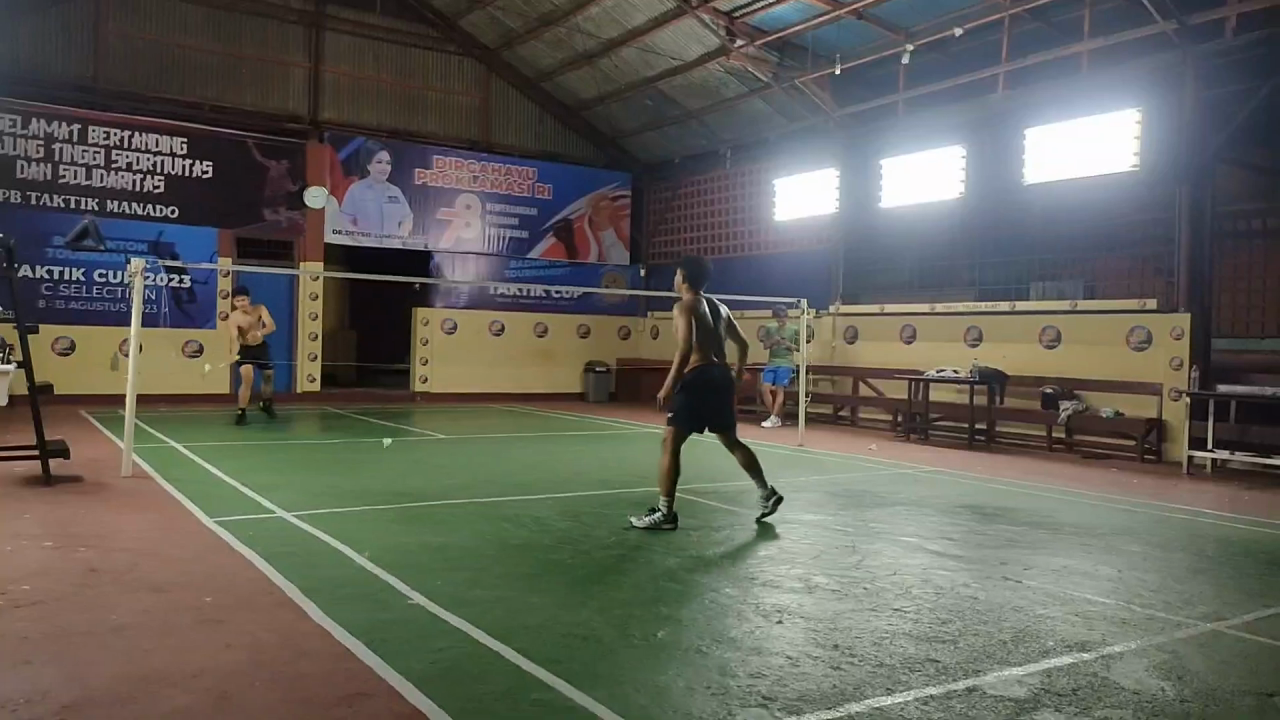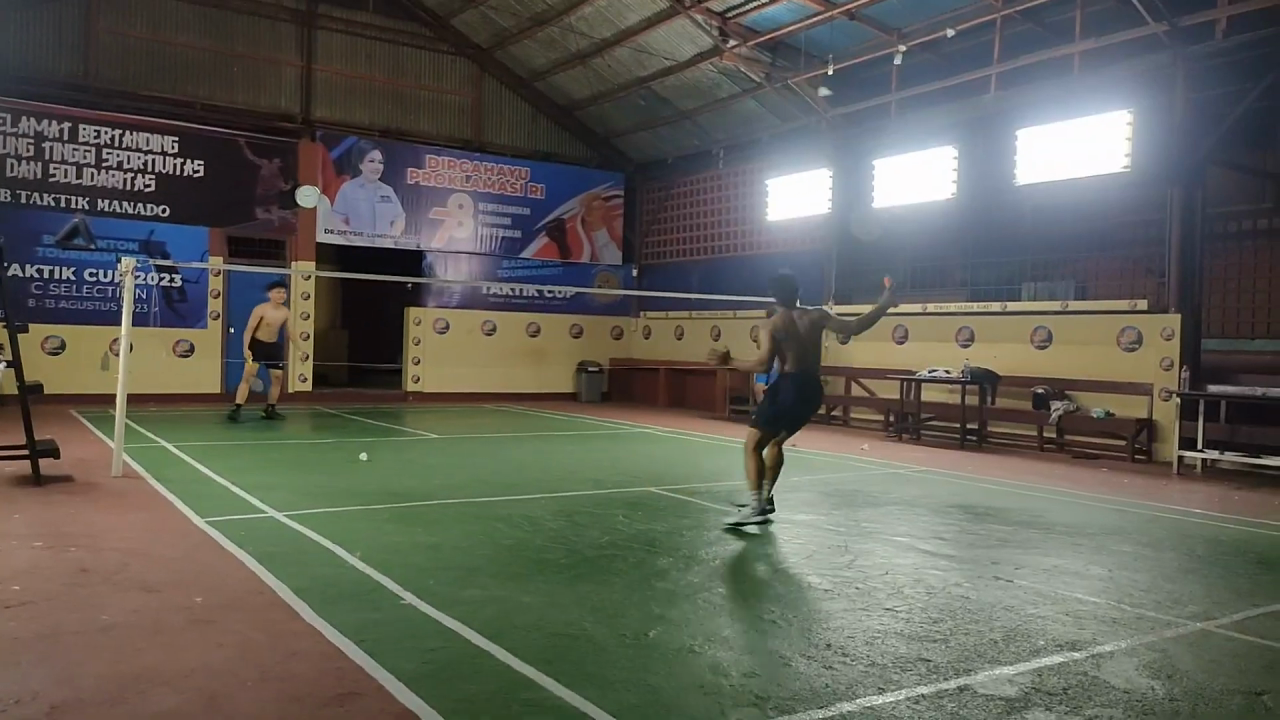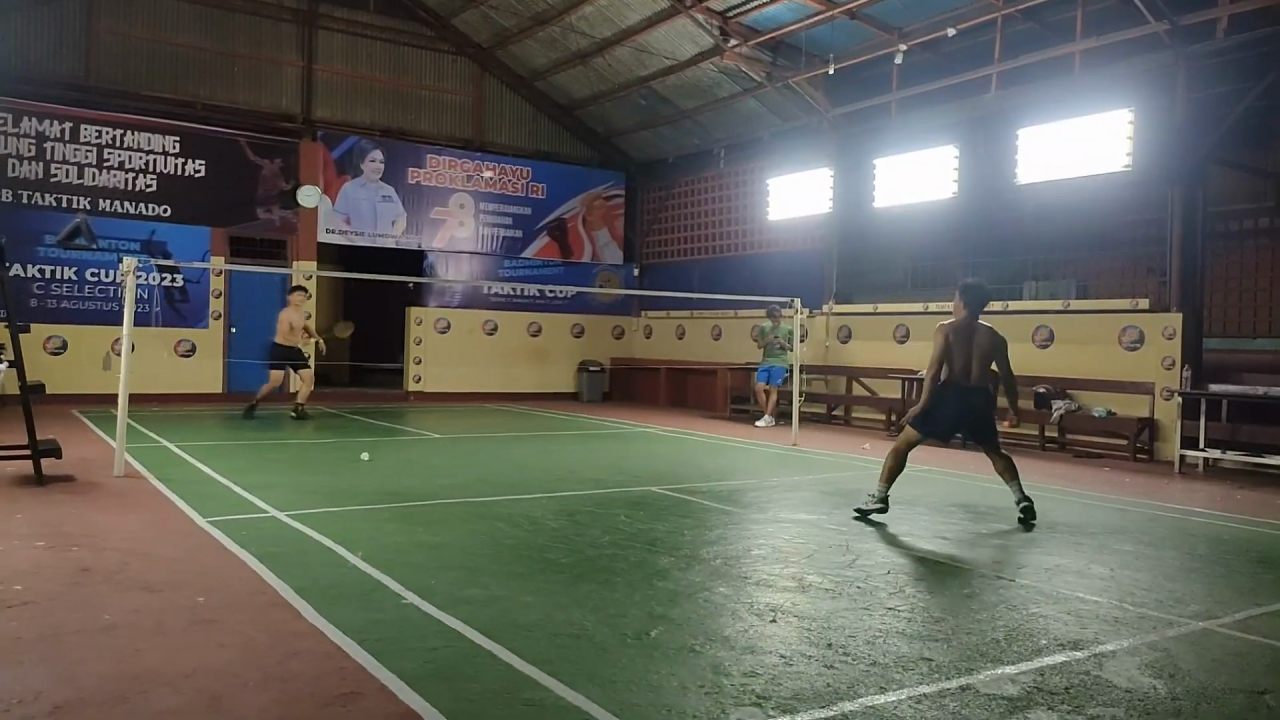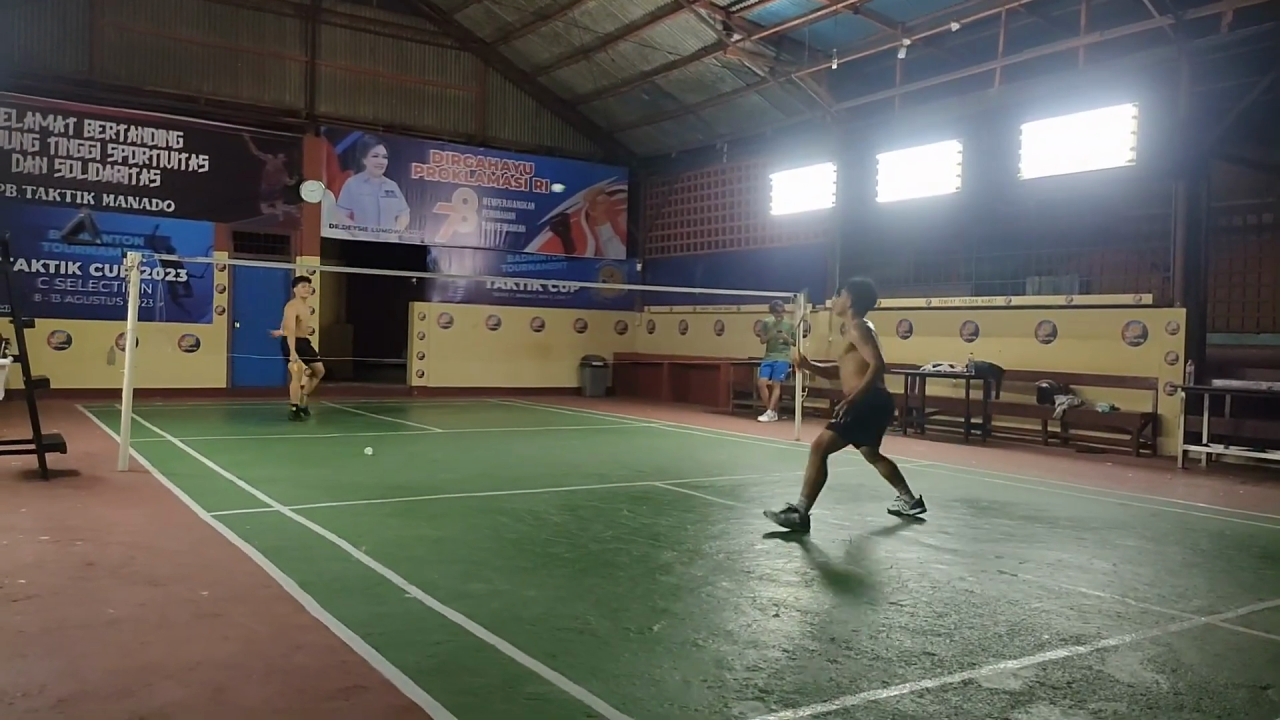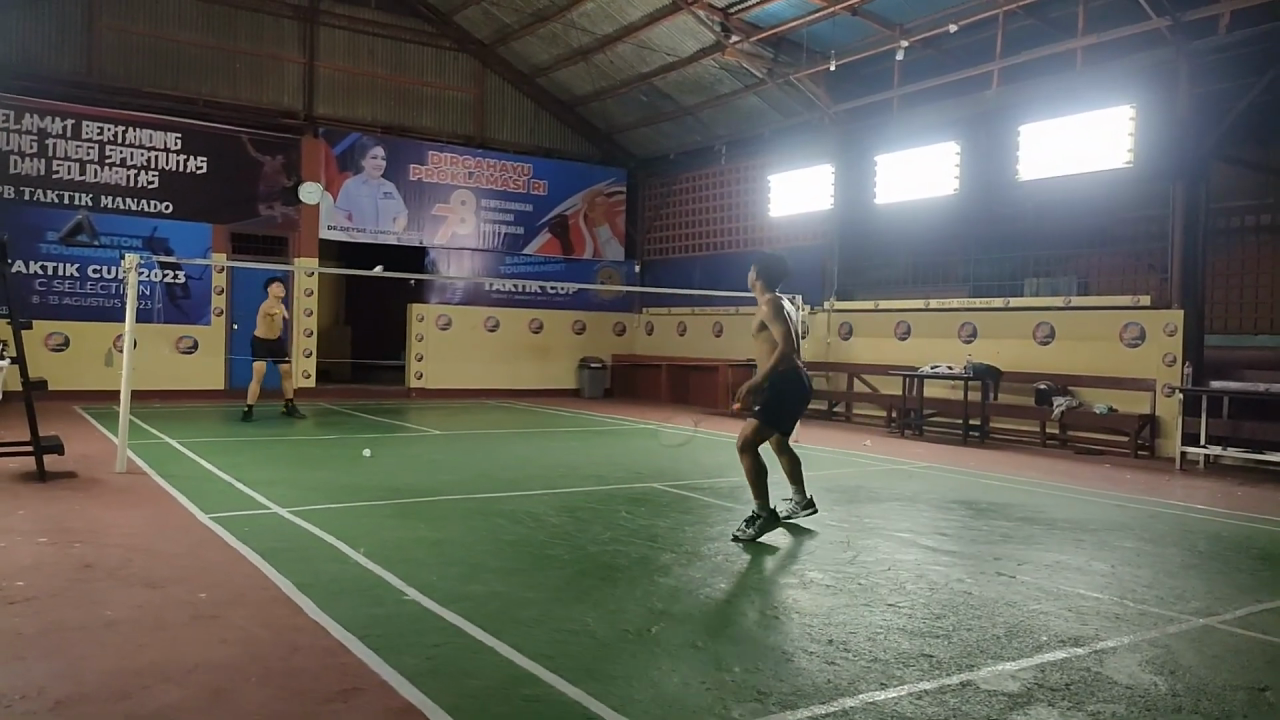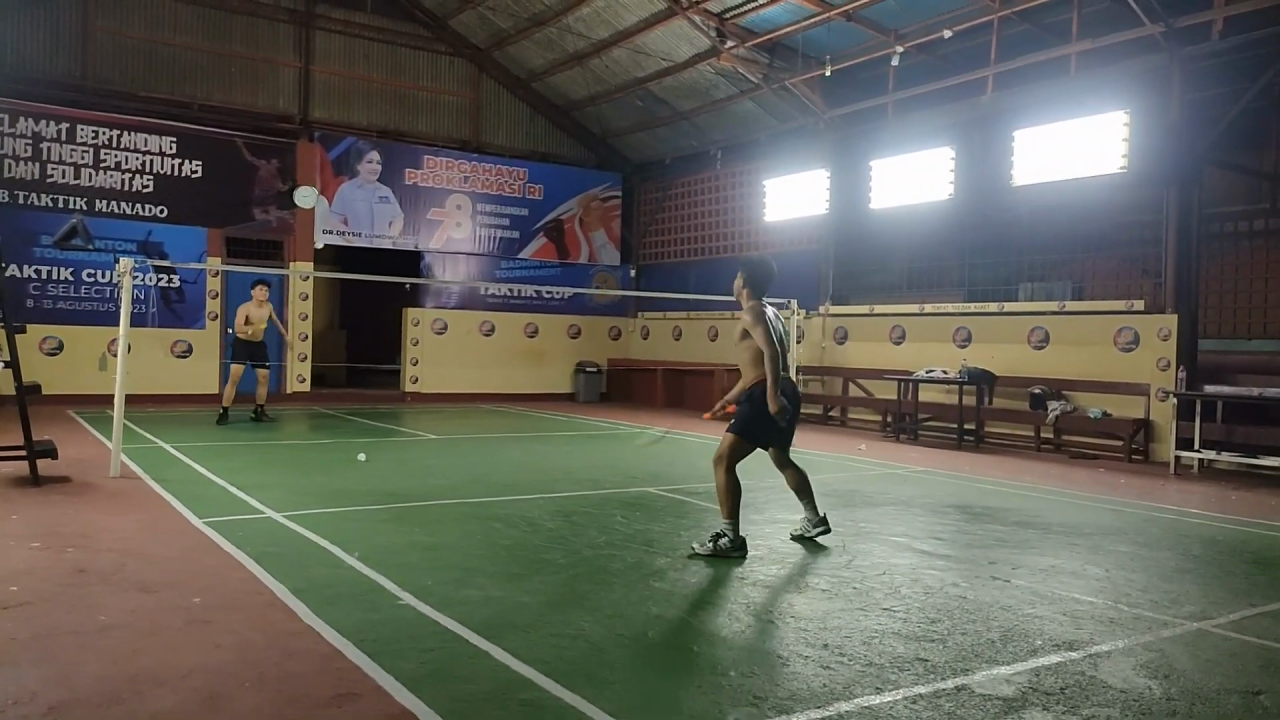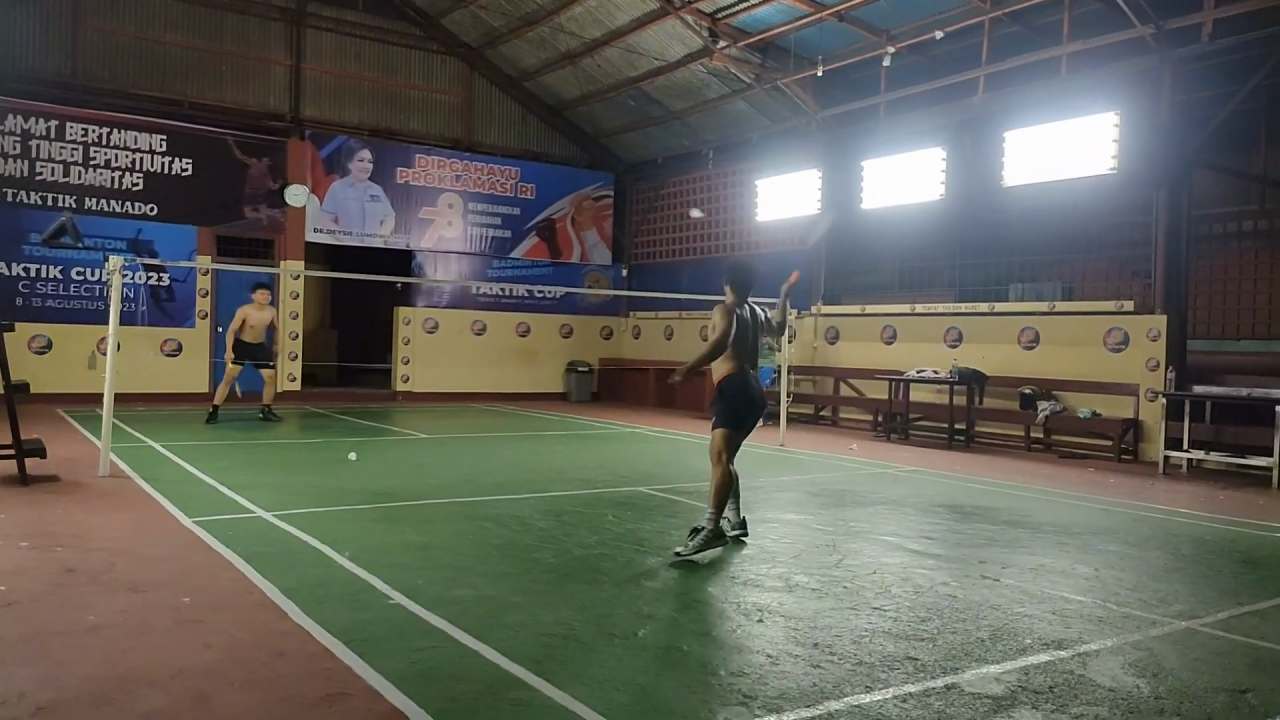
dt=0.7s
person 1, frame 1
left shoulder: (684, 307)
right shoulder: (718, 307)
left elbow: (686, 347)
right elbow: (742, 343)
left wrist: (669, 385)
right wrist: (738, 368)
left hip: (701, 380)
right hip: (722, 379)
left knee: (670, 443)
right knee: (732, 442)
left ankle: (664, 512)
right ankle: (768, 496)
person 1, frame 2
left shoulder: (772, 326)
right shoulder: (817, 315)
left elbow: (763, 365)
right elbow: (855, 327)
left wrist: (731, 362)
right wrist: (885, 301)
left hip: (789, 386)
right hip: (813, 389)
left knee: (753, 446)
right knee: (776, 441)
left ankle: (755, 507)
right ankle: (763, 500)
person 1, frame 3
left shoulder: (946, 329)
right shoulder: (995, 337)
left elbow: (935, 366)
right elbow: (1007, 376)
left wrist: (923, 403)
right wrist: (1014, 407)
left hip: (949, 396)
right hip: (979, 399)
left knee: (902, 445)
right knee: (995, 452)
left ankle: (878, 498)
right ankle: (1022, 501)
person 1, frame 4
left shoulder: (858, 329)
right shoulder: (856, 330)
left elbow: (877, 365)
right elbow: (840, 371)
left wrist: (854, 398)
right wrist: (810, 366)
left hip: (868, 403)
right hip: (875, 402)
left knee: (819, 449)
right knee: (872, 454)
left ankle: (800, 513)
right ankle: (909, 501)
person 1, frame 5
left shoulder: (770, 304)
right shoulder: (781, 304)
left elbow: (787, 347)
left wrist: (757, 381)
right wrist: (756, 385)
left hip: (785, 384)
right hip: (792, 383)
left knee: (745, 444)
right knee: (778, 442)
left ankle: (763, 515)
right ankle: (801, 501)
person 1, frame 6
left shoulder: (752, 312)
right shoulder: (768, 314)
left elbow: (771, 353)
left wrist: (772, 395)
right wrist: (729, 399)
left hip: (765, 397)
right hip: (779, 396)
left knee: (723, 460)
right knee: (782, 461)
left ankle: (731, 537)
right ankle: (814, 520)
person 1, frame 7
left shoulder: (726, 310)
right shoulder: (759, 314)
left elbow: (721, 341)
right elbow: (779, 329)
left wrist: (691, 366)
right wrist: (784, 298)
left hip: (735, 392)
right hip: (752, 393)
left knee: (720, 456)
right knee: (725, 457)
left ankle: (710, 528)
right ankle: (734, 520)
